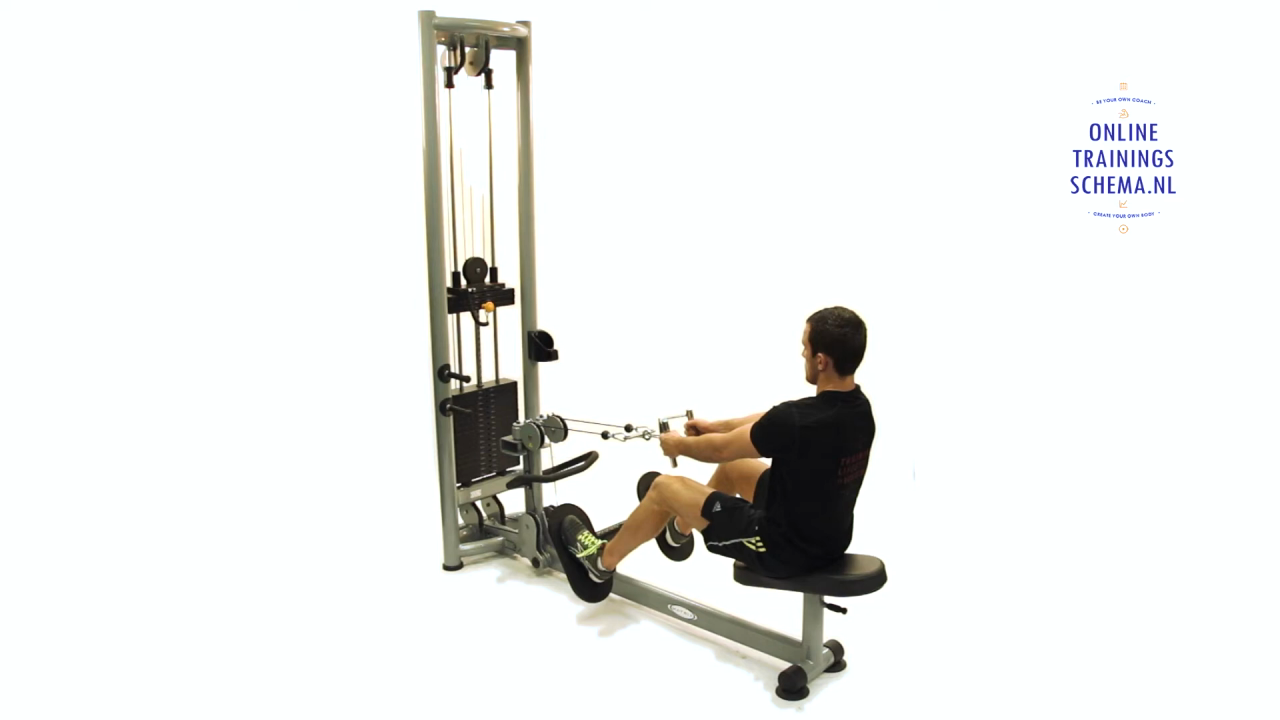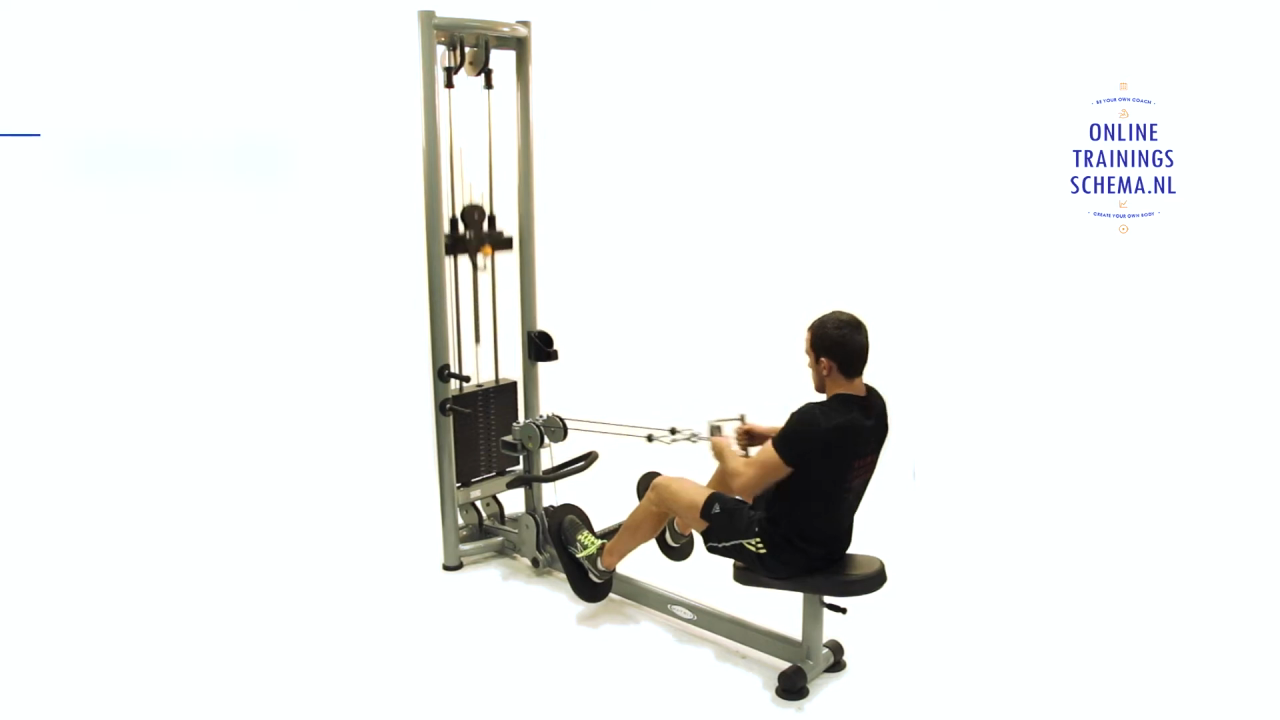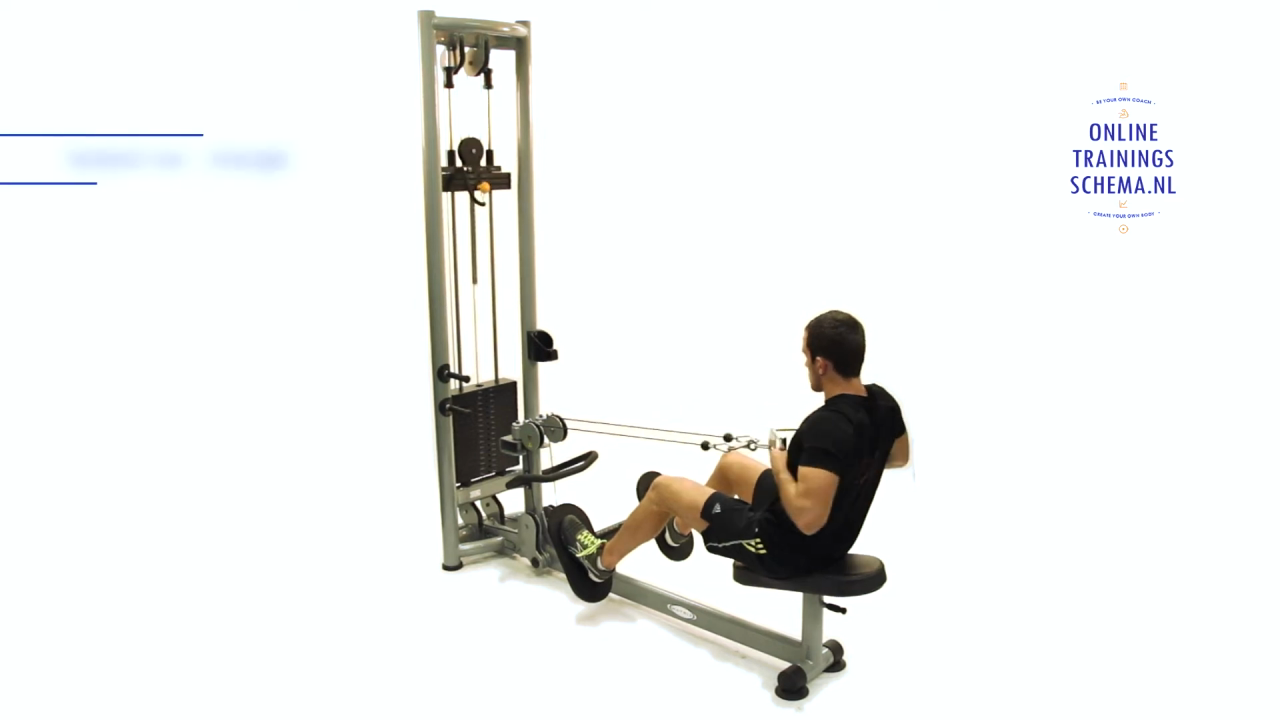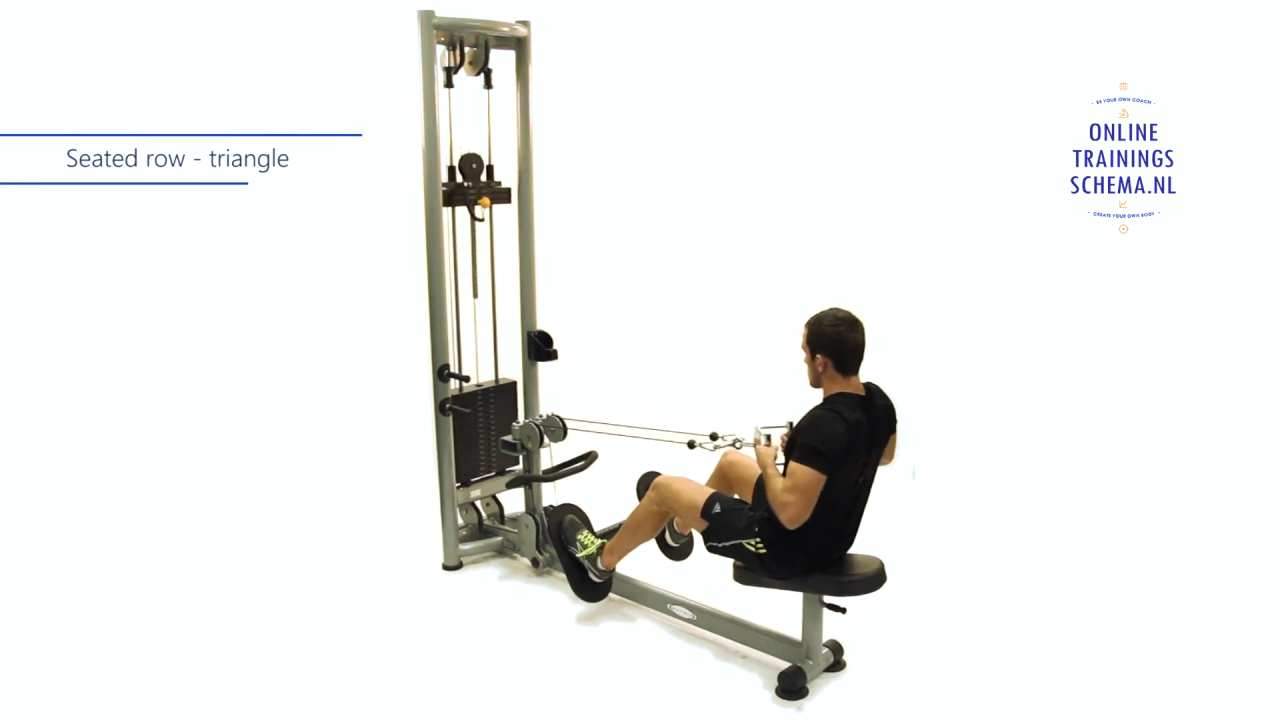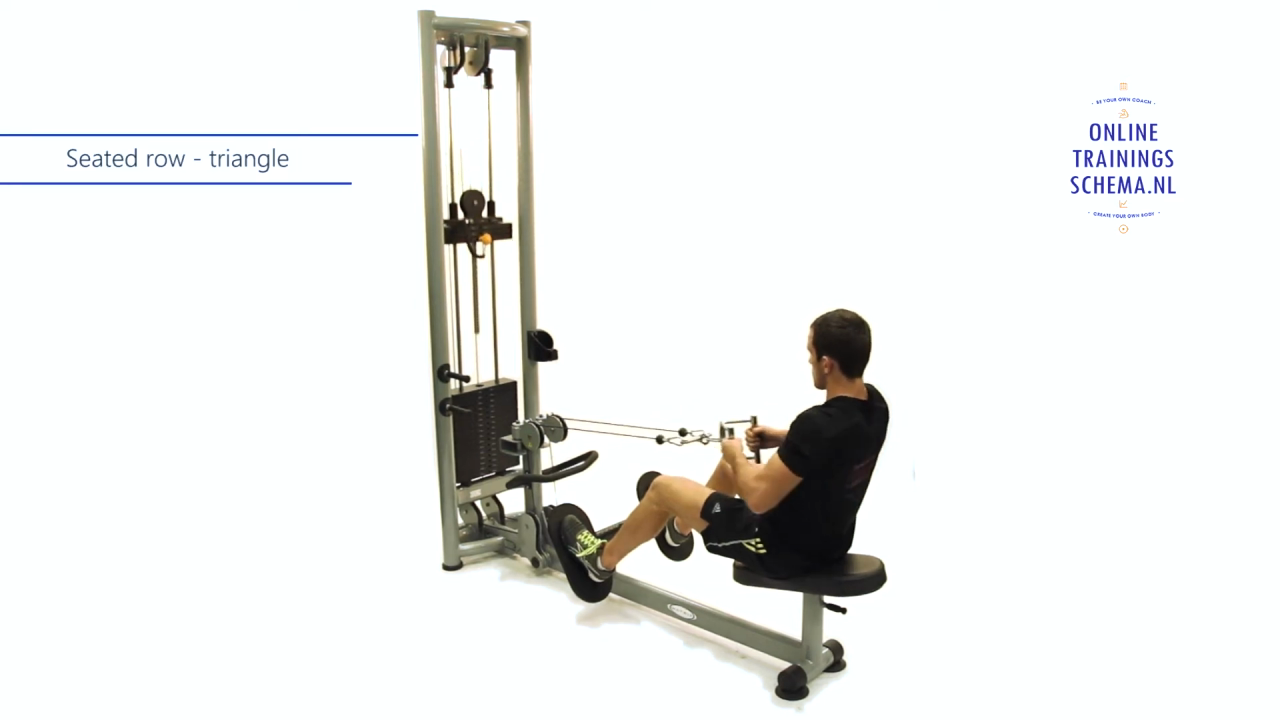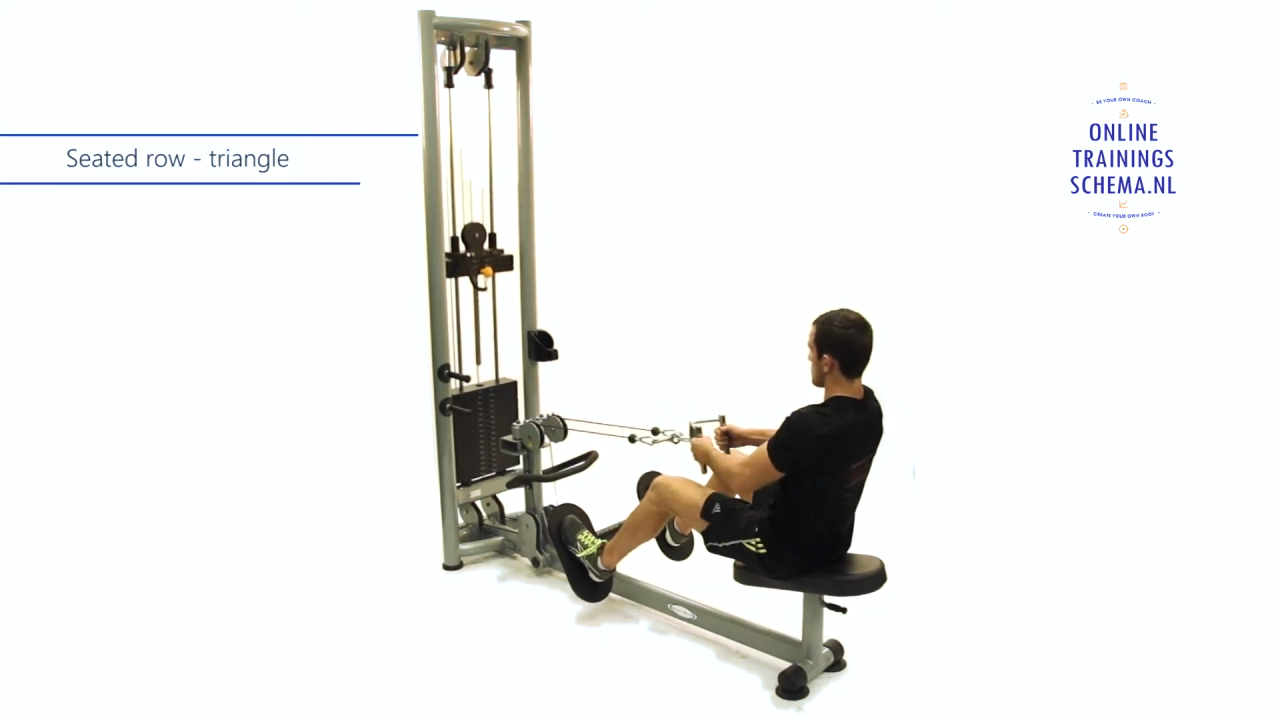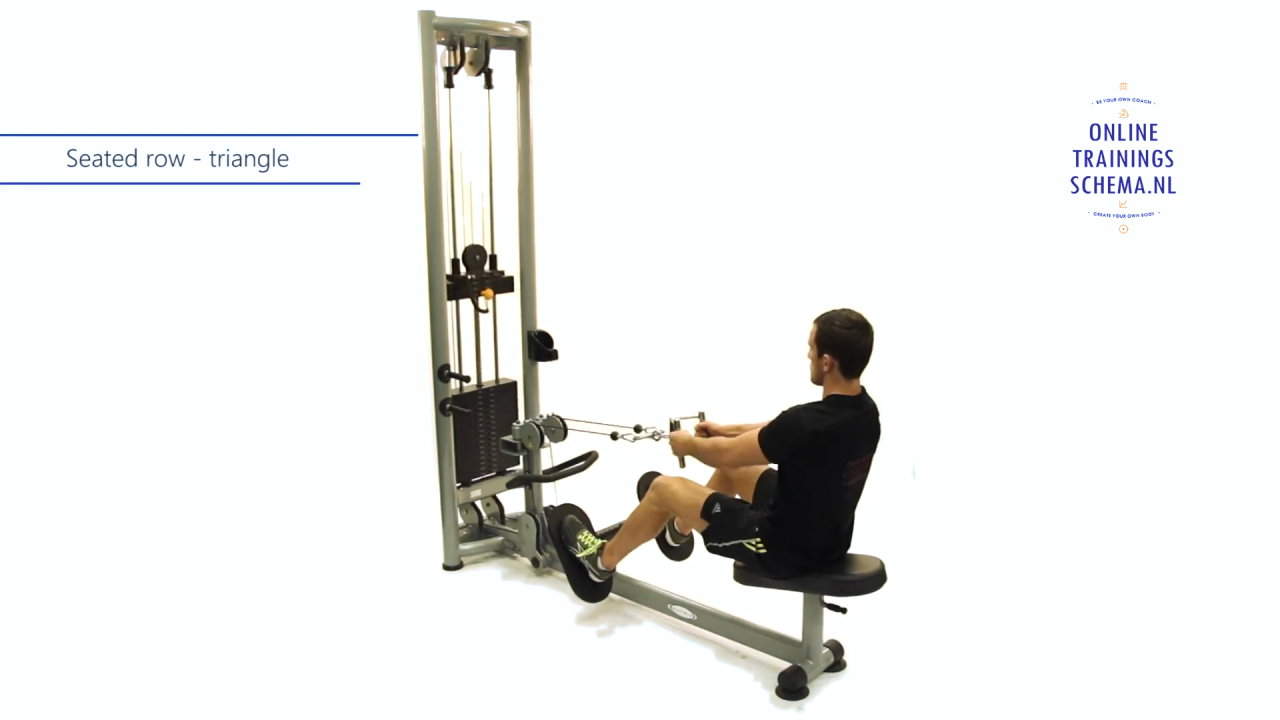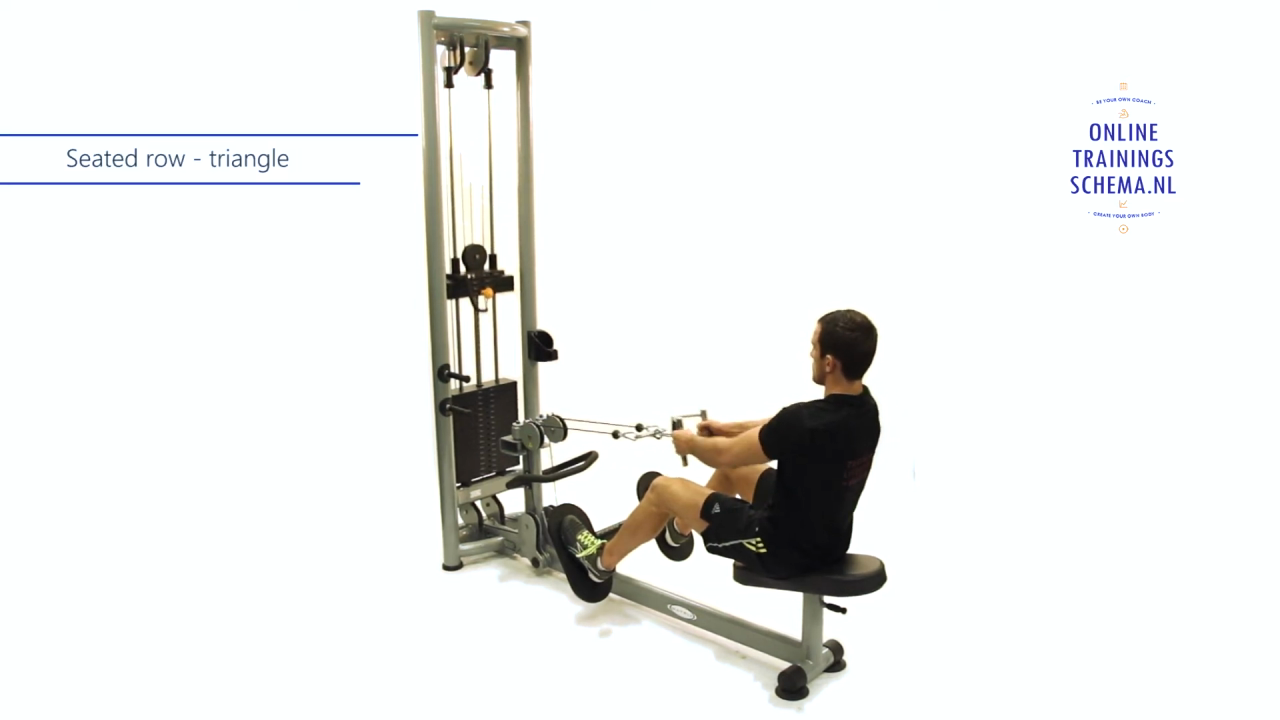
dt=0.4s
person 1, frame 1
left shoulder: (800, 419)
right shoulder: (856, 403)
left elbow: (720, 449)
left wrist: (680, 444)
right wrist: (714, 425)
left hip: (783, 548)
right hip: (829, 539)
left knee: (664, 487)
right knee: (733, 467)
left ankle: (603, 560)
right ankle: (681, 527)
person 1, frame 2
left shoulder: (816, 420)
right shoulder: (872, 405)
left elbow: (742, 482)
left wrist: (723, 449)
right wrist: (772, 435)
left hip: (784, 548)
right hip: (828, 540)
left knee: (663, 488)
right knee: (731, 467)
left ankle: (603, 561)
right ankle: (680, 528)
person 1, frame 3
left shoulder: (827, 424)
right shoulder: (883, 404)
left elbow: (808, 517)
right elbow: (899, 457)
left wrist: (781, 467)
left hip: (786, 549)
right hip: (833, 541)
left knee: (663, 487)
right knee: (731, 462)
left ankle: (603, 559)
right ankle: (679, 527)
person 1, frame 4
left shoulder: (823, 422)
right shoulder: (879, 402)
left elbow: (791, 512)
right elbow: (886, 455)
left wrist: (768, 463)
left hip: (786, 548)
right hip: (830, 539)
left knee: (663, 487)
right knee: (731, 461)
left ankle: (603, 559)
right ankle: (679, 528)
person 1, frame 5
left shoulder: (818, 423)
right shoulder: (874, 405)
left elbow: (758, 497)
left wrist: (736, 455)
right wrist: (780, 438)
left hip: (784, 548)
right hip: (829, 539)
left knee: (663, 487)
right knee: (731, 467)
left ankle: (603, 559)
right ankle: (679, 528)
person 1, frame 6
left shoulder: (813, 422)
right shoulder: (867, 407)
left elbow: (743, 480)
left wrist: (707, 452)
right wrist: (748, 435)
left hip: (784, 547)
right hip: (828, 538)
left knee: (663, 488)
right knee: (733, 462)
left ankle: (603, 559)
right ankle: (679, 527)
person 1, frame 7
left shoulder: (809, 423)
right shoulder: (863, 407)
left elbow: (728, 454)
left wrist: (689, 444)
right wrist: (724, 429)
left hip: (785, 548)
right hip: (828, 538)
left knee: (664, 488)
right knee: (732, 467)
left ankle: (603, 560)
right ankle: (680, 527)
person 1, frame 8
left shoulder: (809, 420)
right shoulder: (863, 405)
left elbow: (723, 456)
left wrist: (689, 442)
right wrist: (729, 429)
left hip: (785, 548)
right hip: (827, 538)
left knee: (663, 488)
right knee: (731, 463)
left ankle: (602, 560)
right ankle: (679, 527)
